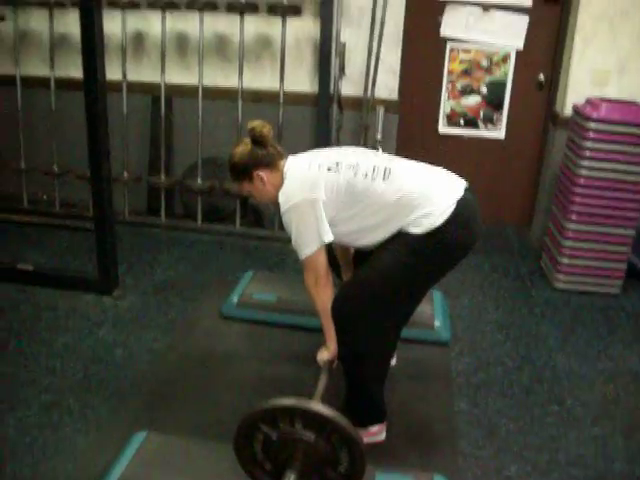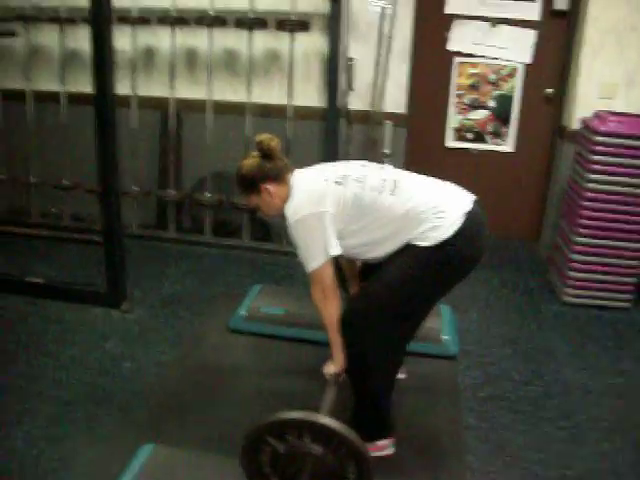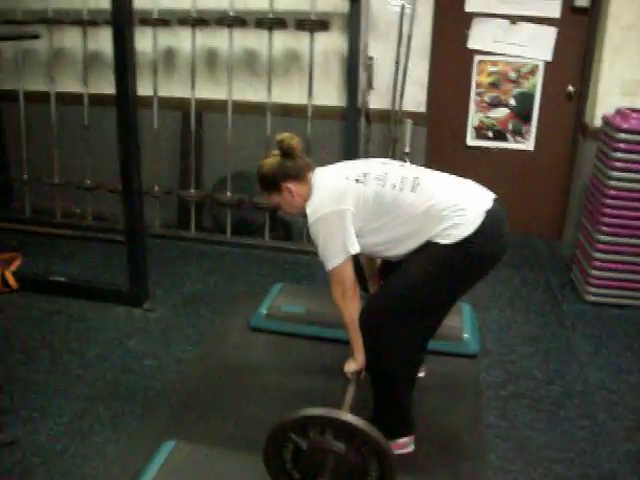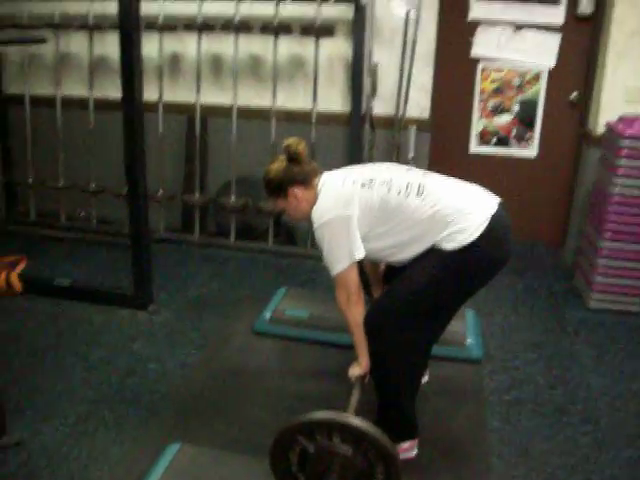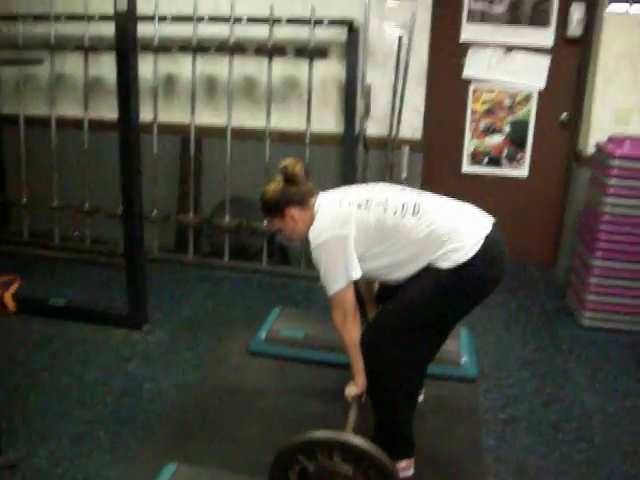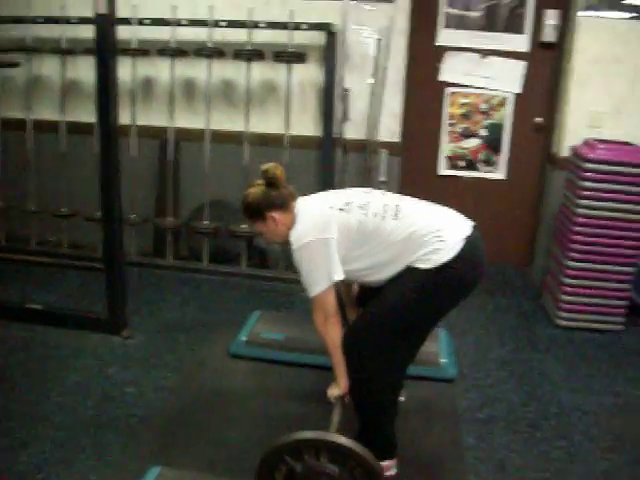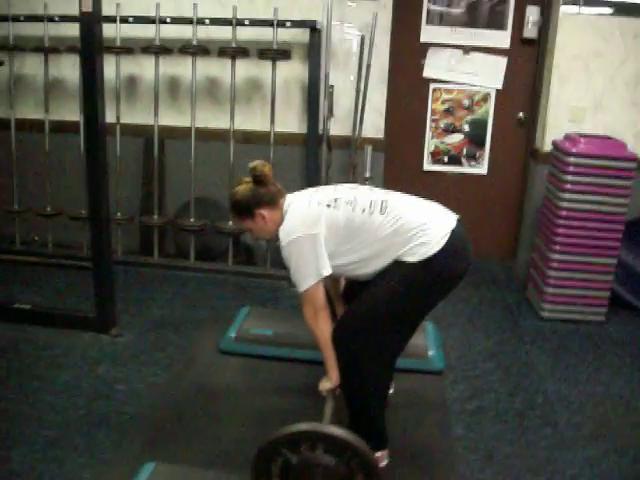
dt=0.1s
person 1, frame 1
left shoulder: (296, 196)
right shoulder: (308, 168)
left elbow: (318, 278)
right elbow: (342, 223)
left wrist: (332, 343)
right wrist: (350, 279)
left hip: (441, 225)
right hip: (451, 198)
left knee: (353, 308)
right knee: (366, 276)
left ankle: (366, 420)
right ankle: (377, 350)
person 1, frame 2
left shoulder: (303, 209)
right shoulder: (315, 180)
left elbow: (324, 291)
right elbow: (347, 243)
left wrist: (338, 356)
right wrist: (357, 292)
left hip: (448, 239)
right hip: (459, 213)
left knee: (361, 321)
right knee: (375, 286)
left ankle: (373, 434)
right ankle: (384, 362)
person 1, frame 3
left shoulder: (324, 207)
right shoulder: (336, 179)
left elbow: (344, 289)
right elbow: (367, 240)
left wrist: (358, 354)
right wrist: (376, 289)
left hip: (469, 236)
right hip: (479, 210)
left knee: (380, 319)
right knee: (394, 283)
left ankle: (394, 432)
right ankle: (404, 361)
person 1, frame 4
left shoulder: (329, 212)
right shoulder: (341, 184)
left elbow: (349, 294)
right elbow: (370, 243)
left wrist: (363, 359)
right wrist: (380, 294)
left hip: (474, 241)
right hip: (483, 215)
left knee: (385, 323)
right knee: (400, 299)
left ankle: (398, 435)
right ankle: (410, 366)
person 1, frame 5
left shoulder: (326, 233)
right shoulder: (337, 204)
left elbow: (345, 314)
right elbow: (366, 264)
left wrist: (359, 379)
right wrist: (375, 315)
left hip: (469, 260)
right hip: (478, 234)
left knee: (381, 342)
right knee: (396, 319)
left ankle: (395, 454)
right ankle: (405, 384)
person 1, frame 6
left shoulder: (307, 236)
right shoulder: (316, 208)
left elbow: (326, 316)
right elbow: (344, 269)
left wrist: (342, 379)
right wrist: (354, 315)
left hip: (449, 262)
right hip: (455, 236)
left knee: (363, 343)
right knee: (371, 308)
left ankle: (379, 454)
right ankle: (386, 386)
person 1, frame 7
left shoulder: (296, 232)
right shoulder: (304, 205)
left elbow: (315, 310)
right elbow: (332, 264)
left wrist: (333, 373)
right wrist: (342, 310)
left hip: (435, 254)
right hip: (442, 231)
left knee: (353, 337)
right knee: (358, 302)
left ankle: (370, 445)
right ankle: (375, 380)
